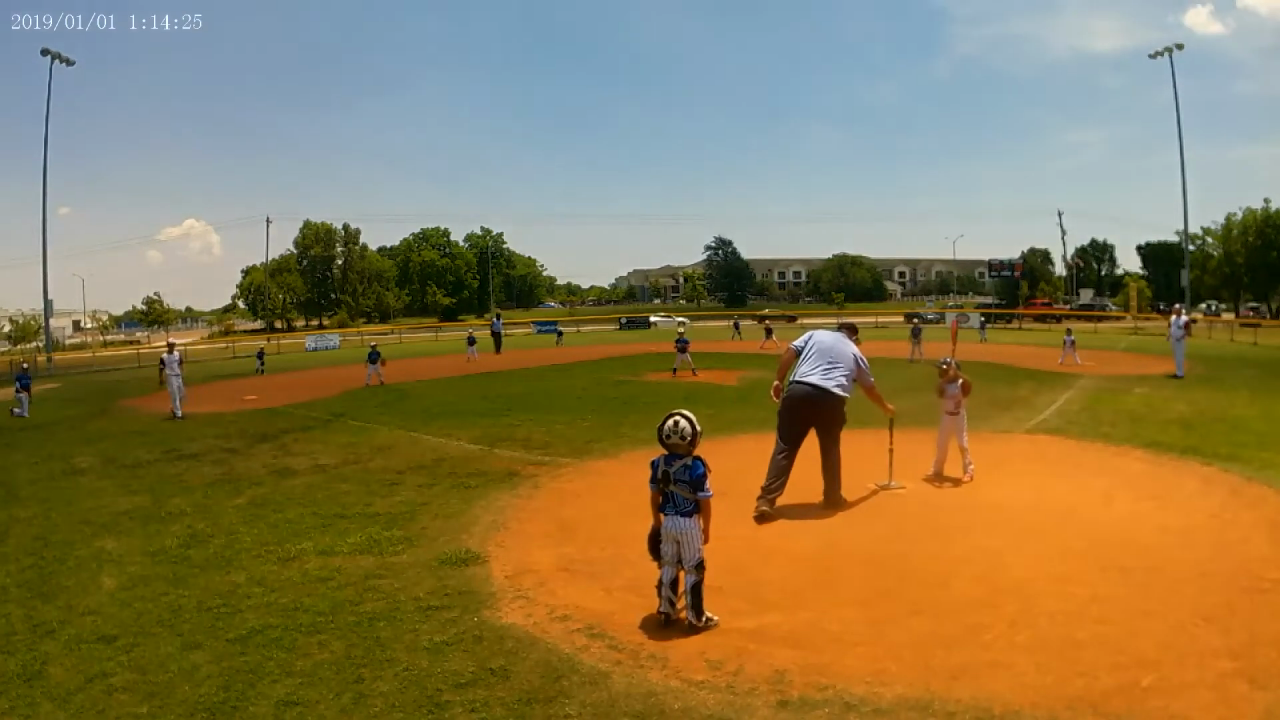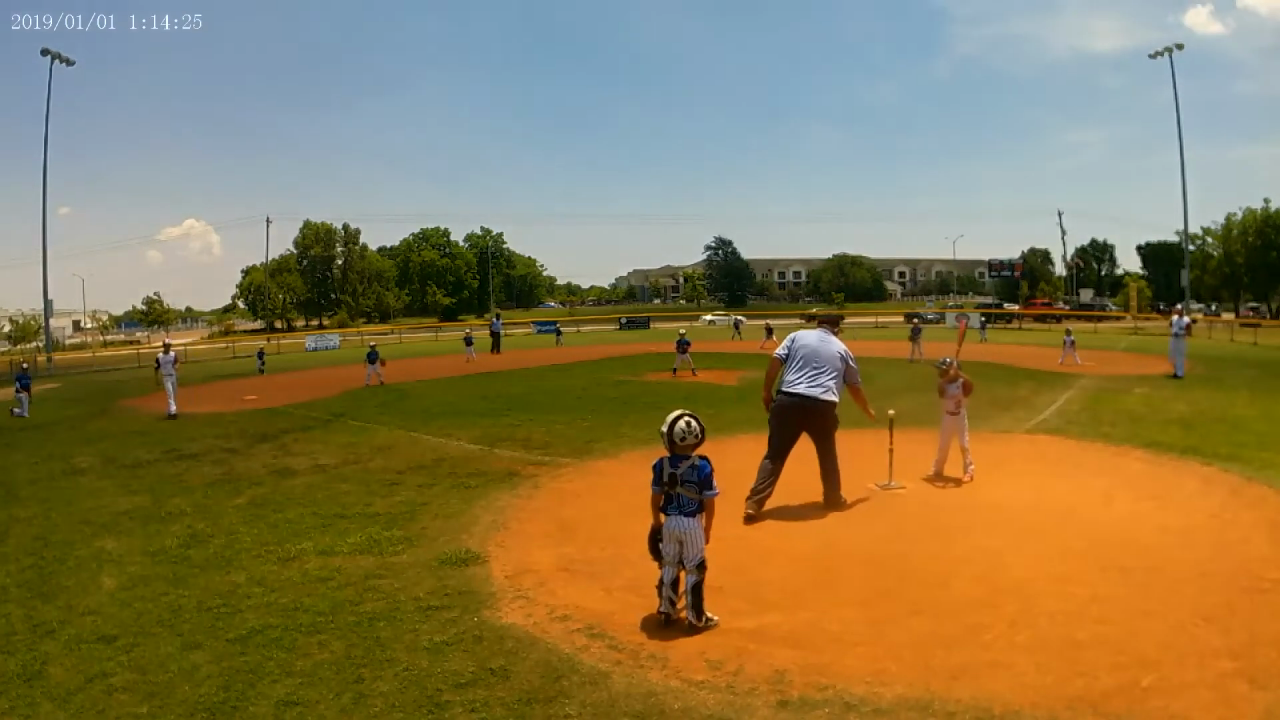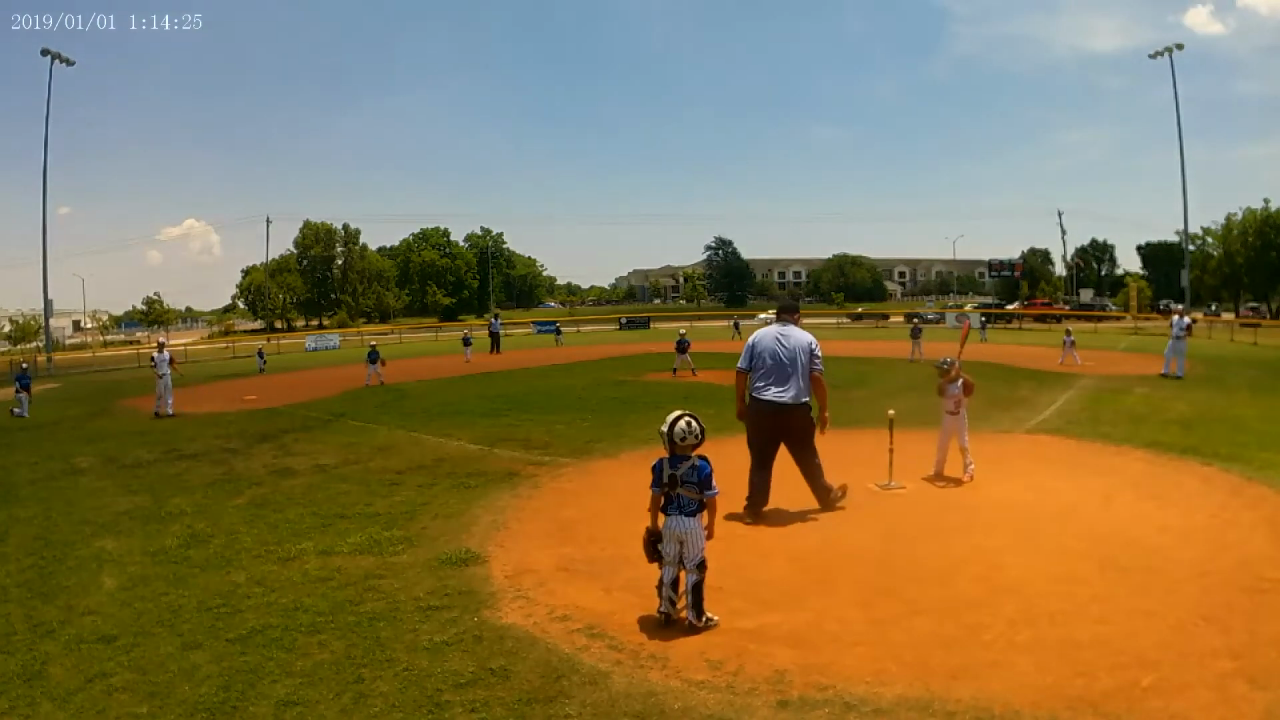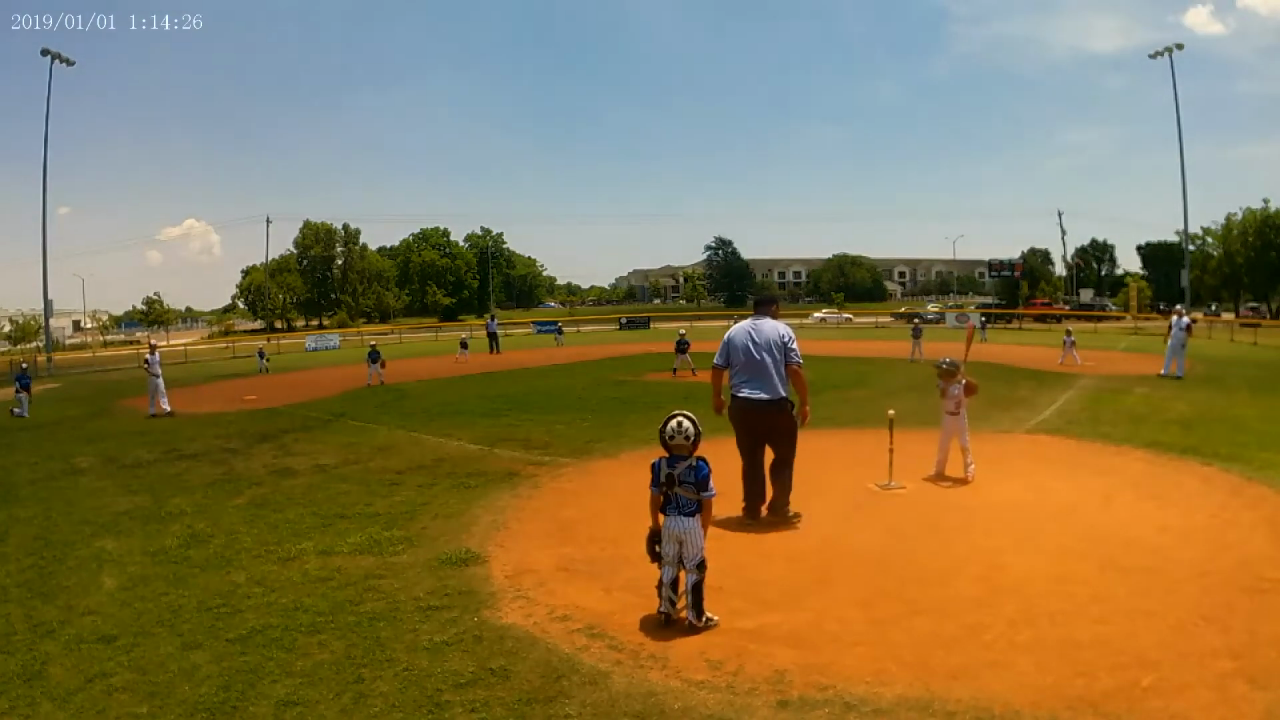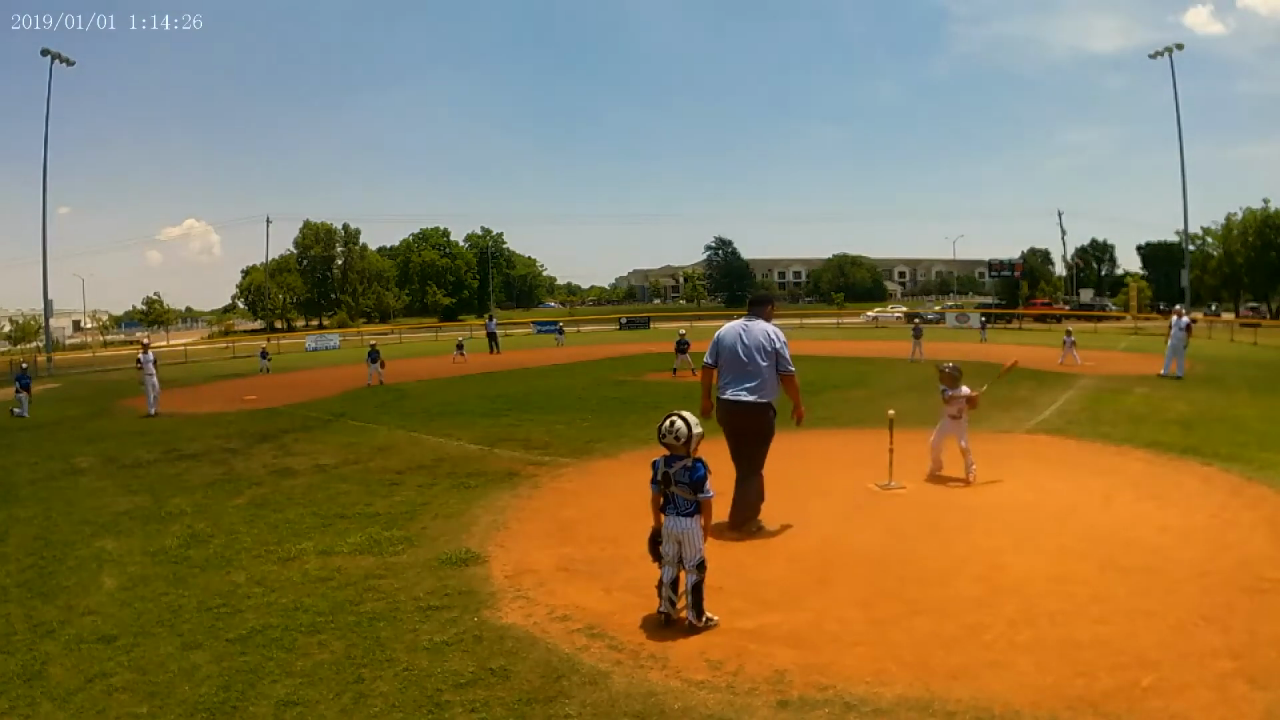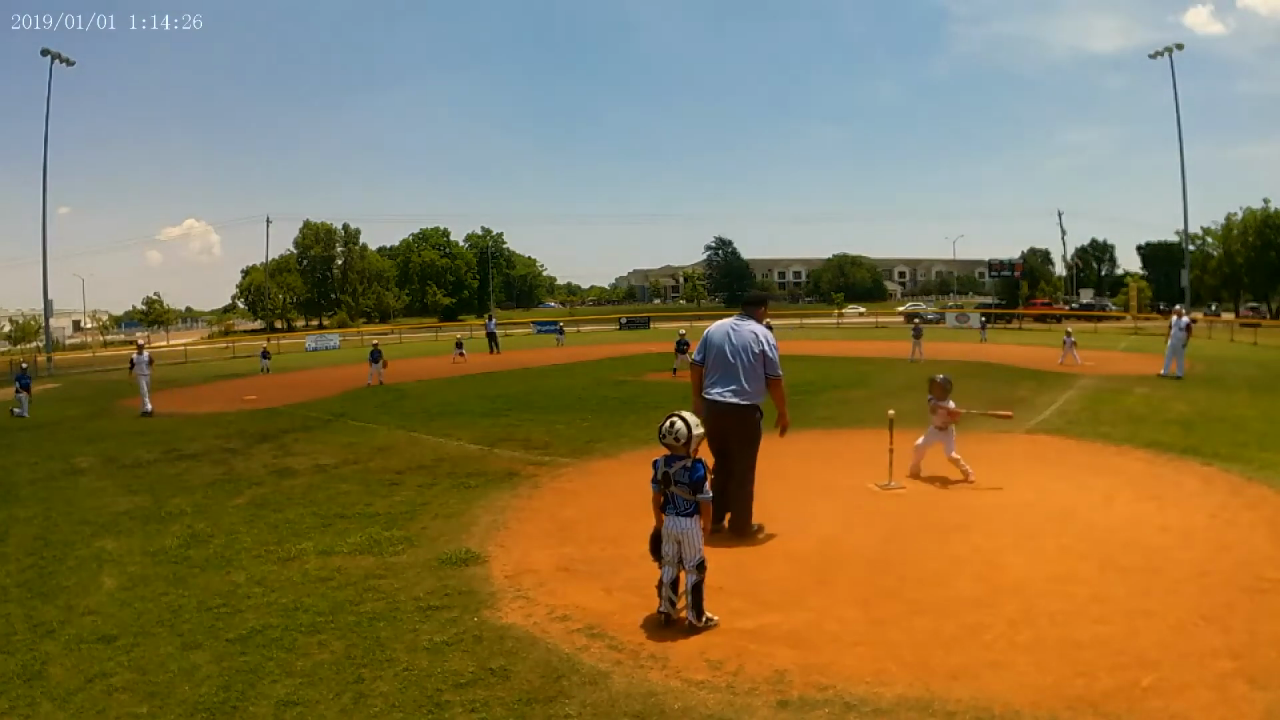
dt=0.3s
person 1, frame 1
left shoulder: (816, 334)
right shoulder: (855, 352)
left elbow: (790, 352)
right elbow: (869, 388)
left wrist: (778, 381)
right wrist: (885, 406)
left hip: (799, 392)
right hip: (831, 400)
left knee: (785, 448)
right knee: (830, 448)
left ankle: (766, 501)
right ankle: (833, 498)
person 1, frame 2
left shoulder: (797, 336)
right shoulder: (841, 348)
left elbow: (776, 361)
right elbow: (854, 387)
left wrist: (767, 392)
right wrist: (867, 410)
left hip: (788, 401)
right hip: (821, 406)
left knee: (775, 454)
right knee: (827, 452)
left ankle: (754, 503)
right ankle: (833, 498)
person 1, frame 3
left shoulder: (758, 336)
right shoulder: (807, 339)
left elbow: (741, 372)
right elbow: (817, 377)
left wrist: (740, 403)
right wrist: (823, 410)
left hip: (760, 407)
right hip: (795, 409)
left knee: (760, 460)
right knee: (807, 457)
left ankle: (754, 509)
right ankle: (826, 496)
person 1, frame 4
left shoulder: (734, 331)
right shoulder: (782, 330)
left elbow: (718, 368)
right elbow: (795, 370)
left wrist: (717, 397)
right wrist: (804, 403)
left hip: (742, 405)
right hip: (775, 405)
left knee: (751, 460)
right knee: (784, 457)
left ankle: (751, 509)
right ankle: (779, 509)
person 1, frame 5
left shoulder: (725, 330)
right shoulder: (773, 333)
left elbow: (708, 368)
right elbow: (787, 376)
left wrist: (706, 399)
right wrist: (798, 405)
left hip: (726, 407)
right hip: (757, 409)
left knee: (743, 463)
right knee: (752, 466)
left ankle: (749, 511)
right ankle: (741, 521)
person 1, frame 6
left shoulder: (714, 328)
right shoulder: (762, 335)
left elbow: (696, 365)
right elbow: (774, 380)
left wrist: (697, 399)
right wrist: (782, 412)
left hip: (712, 408)
right hip: (743, 411)
left knee: (722, 466)
right knee: (742, 470)
left ankle: (716, 520)
right ankle: (741, 525)
person 2, frame 1
left shoulder: (658, 464)
right shoulder: (697, 467)
left elbow: (654, 498)
right elbow: (704, 503)
left wrist: (657, 522)
right wrist: (707, 528)
left hip: (668, 522)
right hip: (689, 524)
left knee: (668, 567)
right knee: (693, 570)
left ankle: (666, 611)
right ankle: (696, 617)
person 2, frame 2
left shoulder: (661, 465)
right shoulder: (702, 466)
left elbow: (655, 498)
right elbow: (709, 502)
left wrist: (656, 522)
right wrist: (707, 529)
left hip: (670, 522)
right hip: (692, 523)
left knee: (669, 567)
right knee: (695, 570)
left ankle: (666, 611)
right ankle: (696, 617)
person 2, frame 3
left shoulder: (661, 466)
right shoulder: (702, 466)
left elbow: (655, 500)
right elbow: (711, 501)
left wrist: (653, 525)
right wrist: (711, 526)
left hip: (670, 522)
right hip: (693, 523)
left knee: (669, 567)
right knee: (695, 570)
left ankle: (666, 611)
right ankle: (696, 617)
person 2, frame 4
left shoulder: (660, 466)
right shoulder: (700, 467)
left elbow: (654, 499)
right elbow: (707, 503)
left wrist: (655, 525)
right wrist: (705, 527)
left hip: (669, 523)
right hip: (692, 523)
left knee: (668, 567)
right knee: (695, 570)
left ankle: (666, 611)
right ankle: (696, 617)
person 2, frame 5
left shoulder: (660, 465)
right shoulder: (697, 468)
left elbow: (655, 499)
right elbow: (706, 503)
left wrist: (657, 524)
right wrist: (707, 527)
left hip: (669, 523)
right hip: (690, 524)
left knee: (668, 567)
right knee: (694, 570)
left ankle: (666, 611)
right ankle: (696, 617)
person 2, frame 6
left shoulder: (660, 464)
right shoulder: (697, 468)
left elbow: (656, 499)
right elbow: (705, 504)
left wrist: (659, 524)
right wrist: (706, 528)
left hip: (669, 523)
right hip: (690, 524)
left knee: (669, 567)
right knee: (695, 570)
left ankle: (666, 611)
right ankle: (696, 617)
